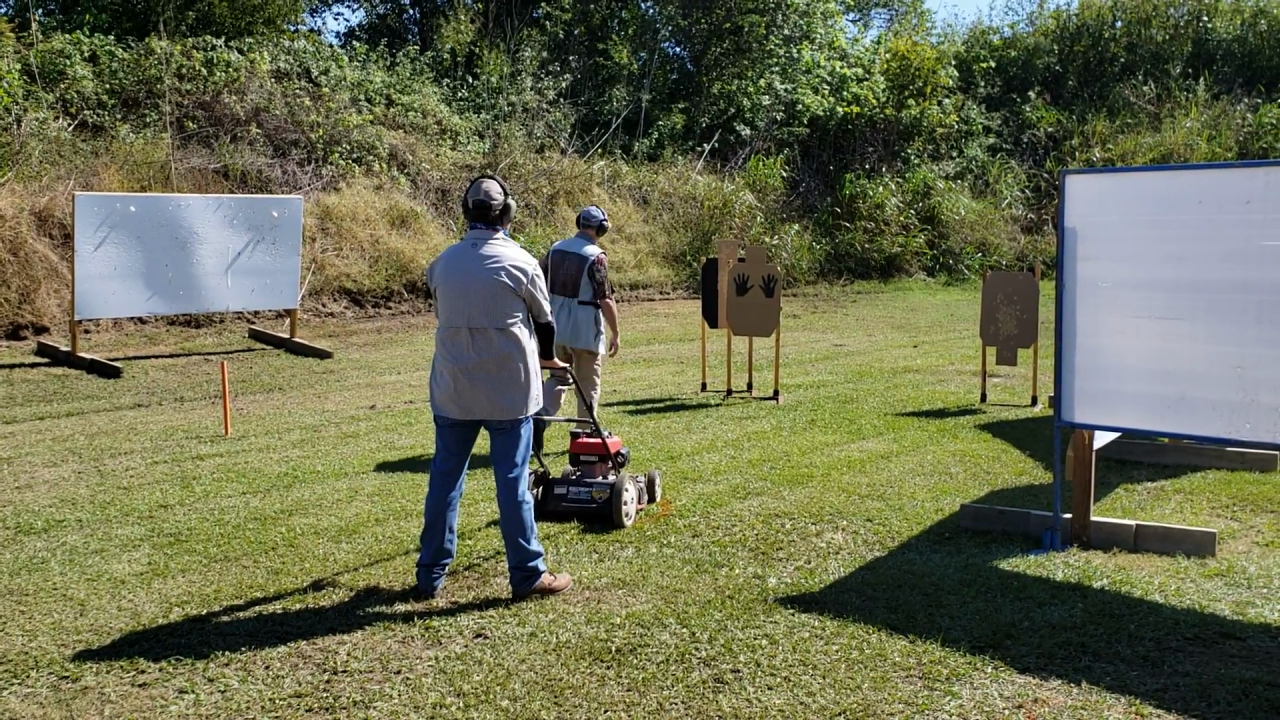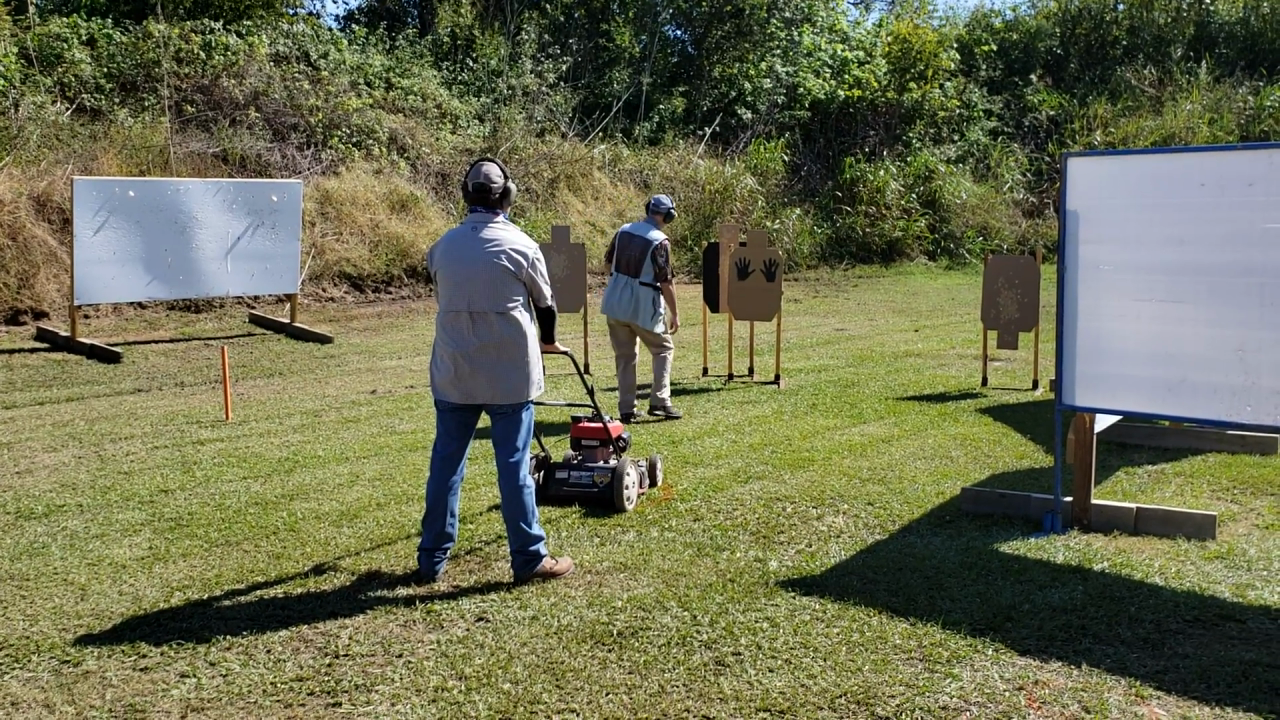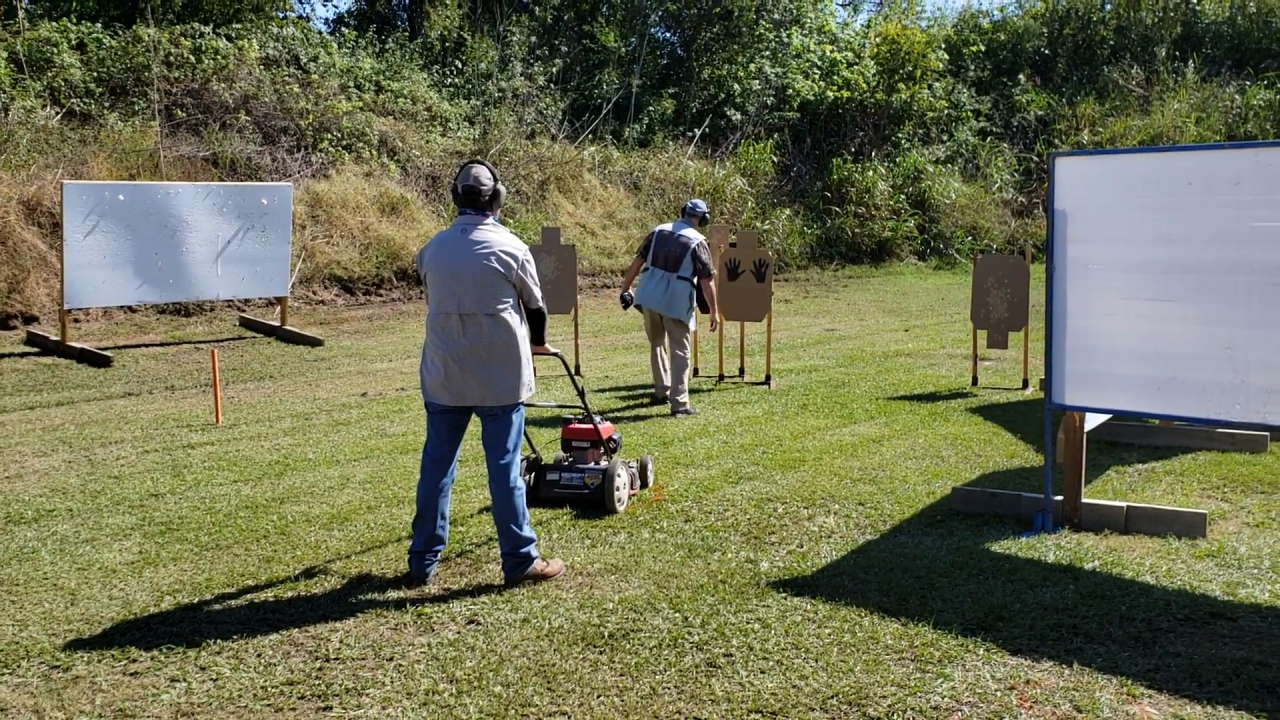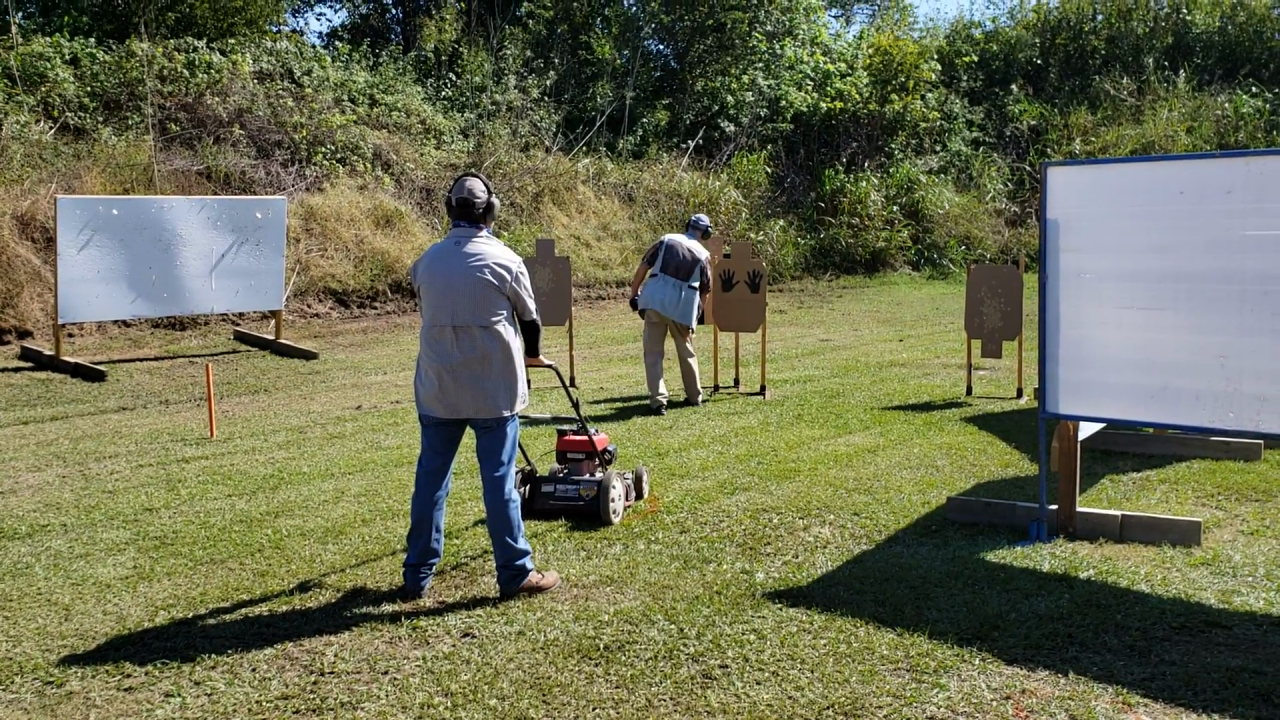
dt=0.7s
person 1, frame 1
left shoulder: (442, 263)
right shoulder: (520, 262)
right elbow: (544, 319)
right wrist: (547, 358)
left hip: (452, 389)
right hip: (508, 389)
left knee: (444, 479)
right knee: (512, 482)
left ankle: (430, 575)
right ankle: (528, 575)
person 1, frame 2
left shoulder: (442, 247)
right shoulder: (521, 246)
right elbow: (544, 302)
right wrist: (547, 341)
left hip: (453, 373)
right hip: (508, 374)
left knee: (445, 463)
right knee: (513, 466)
left ankle: (431, 559)
right ankle: (529, 559)
person 1, frame 3
left shoulder: (432, 249)
right shoulder: (510, 247)
right elbow: (534, 305)
right wrist: (538, 343)
left hip: (443, 375)
right hip: (499, 376)
left knee: (436, 466)
right knee: (504, 468)
left ankle: (422, 561)
right ankle: (520, 561)
person 1, frame 4
left shoulder: (426, 261)
right shoulder: (504, 260)
right elbow: (529, 317)
right wrist: (532, 355)
left hip: (438, 388)
right hip: (493, 388)
left knee: (430, 479)
right knee: (499, 480)
left ankle: (417, 574)
right ankle: (515, 573)
person 2, frame 1
left shoulder: (555, 249)
right shoulder: (596, 256)
left elbow: (543, 287)
right elbow: (606, 299)
right wrist: (615, 334)
left hip: (557, 325)
right hip: (584, 328)
left knee: (558, 378)
right knee: (588, 385)
left ankle: (542, 420)
person 2, frame 2
left shoulder: (624, 230)
right shoulder: (660, 241)
left elbow: (608, 263)
right elbow: (665, 283)
right wrist: (674, 314)
left hip: (616, 303)
right hip: (643, 307)
left knee: (624, 356)
right knee: (663, 349)
left ankle: (627, 408)
right ankle: (660, 401)
person 2, frame 3
left shoulder: (659, 230)
right shoulder: (698, 241)
left elbow: (638, 261)
right elbow: (707, 280)
left wrist: (625, 288)
right wrist: (714, 311)
left hip: (650, 296)
right hip: (677, 301)
left knee: (657, 344)
right knee: (680, 352)
left ankle: (662, 392)
right ankle: (679, 404)
person 2, frame 4
left shoulder: (667, 240)
right shoulder: (703, 255)
left elbow: (643, 266)
right elbow: (704, 291)
left wrist: (634, 291)
right wrist: (696, 315)
left hip: (655, 301)
right hip: (682, 307)
left knee: (653, 353)
right knee: (686, 353)
left ankle: (658, 401)
right ankle: (694, 396)
